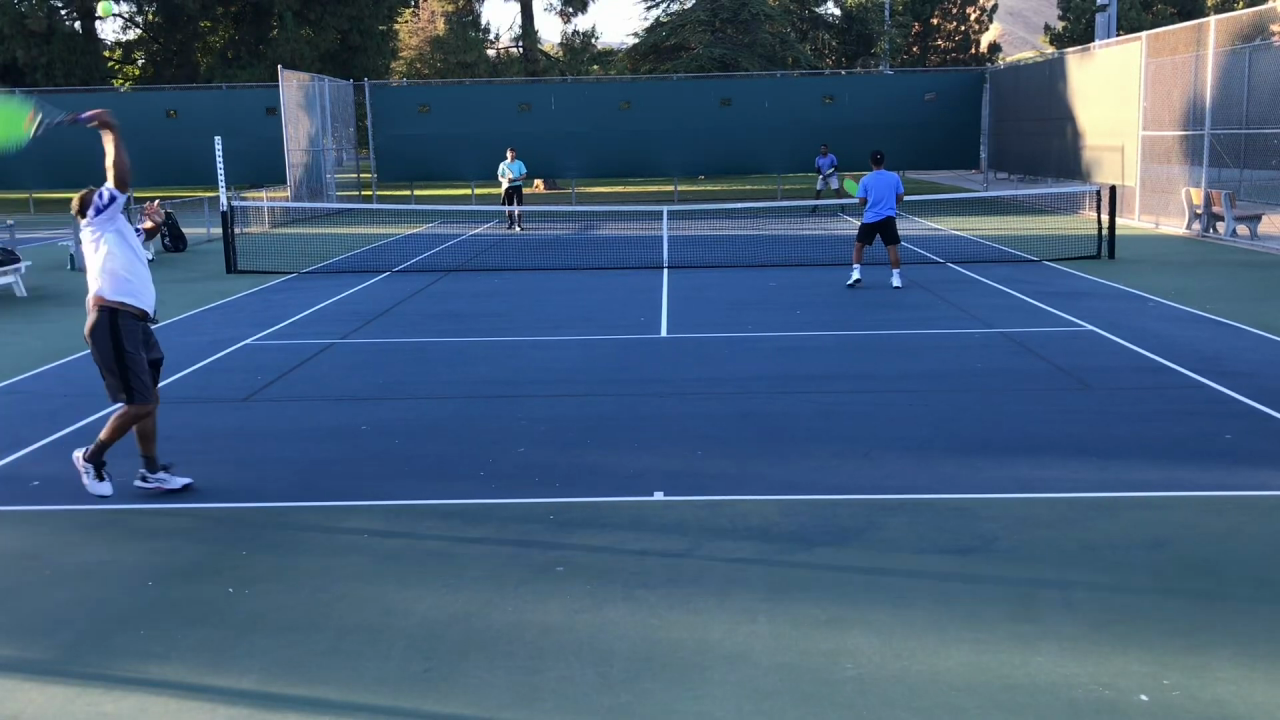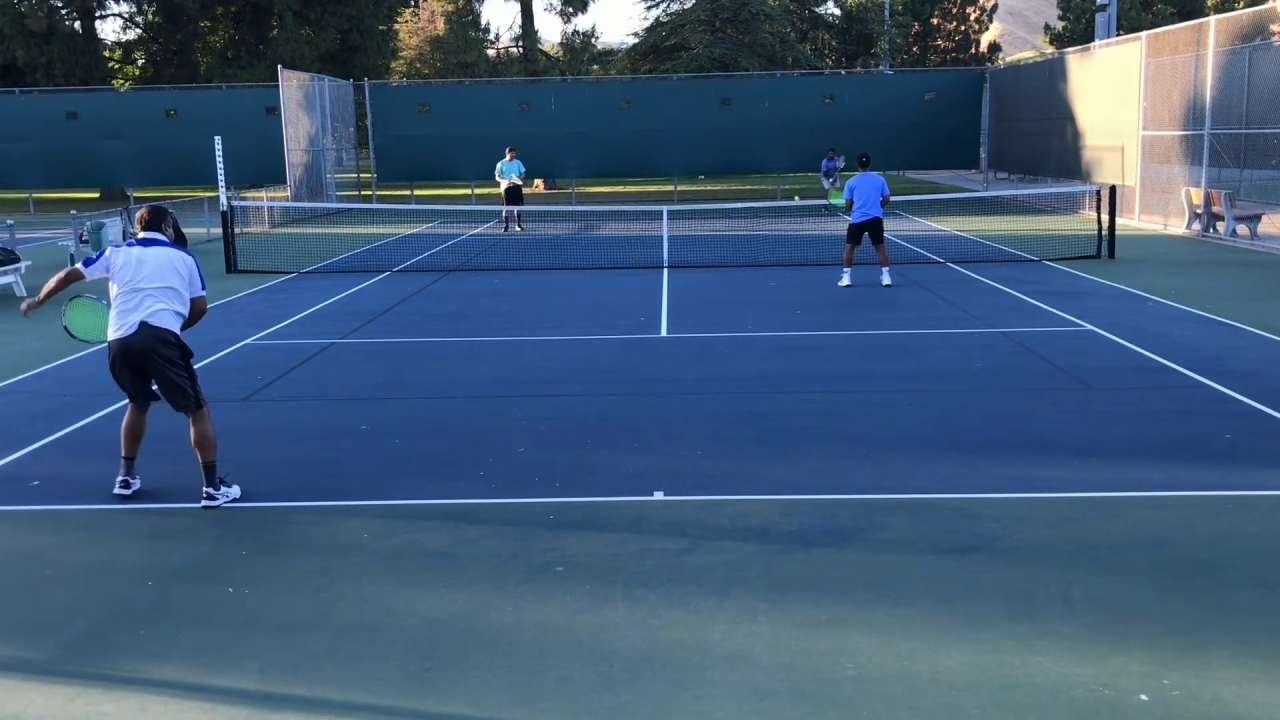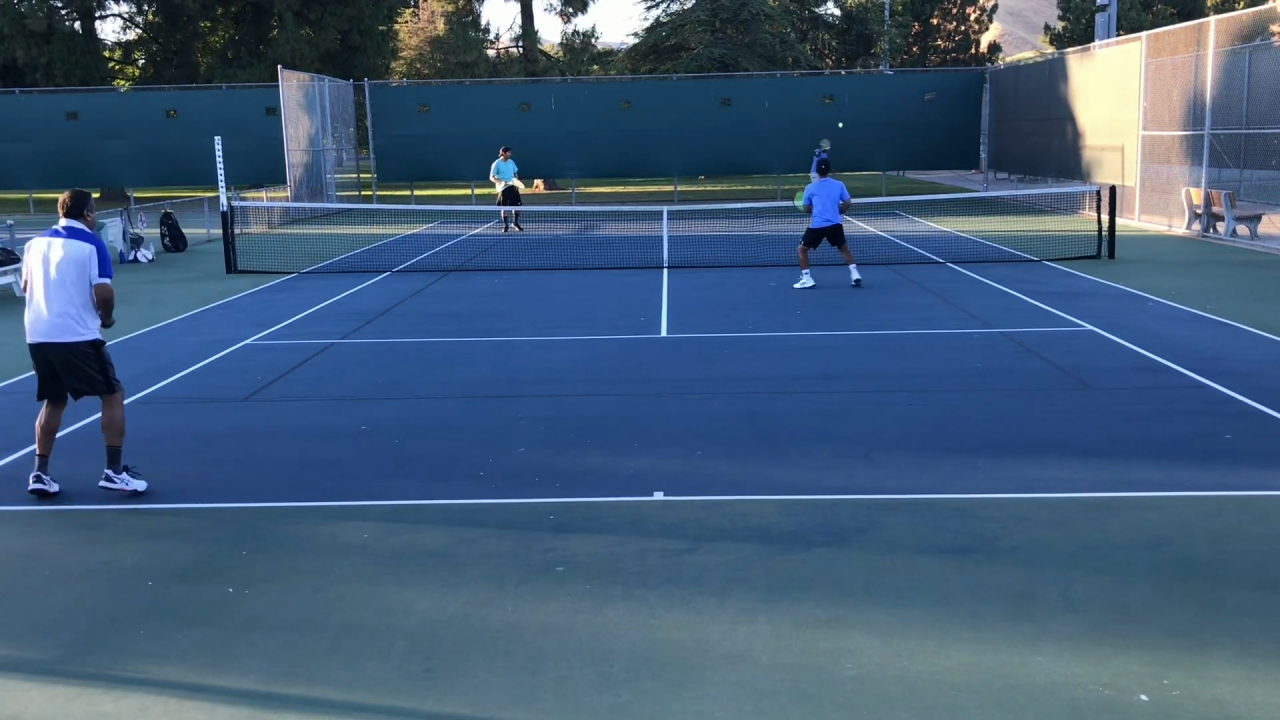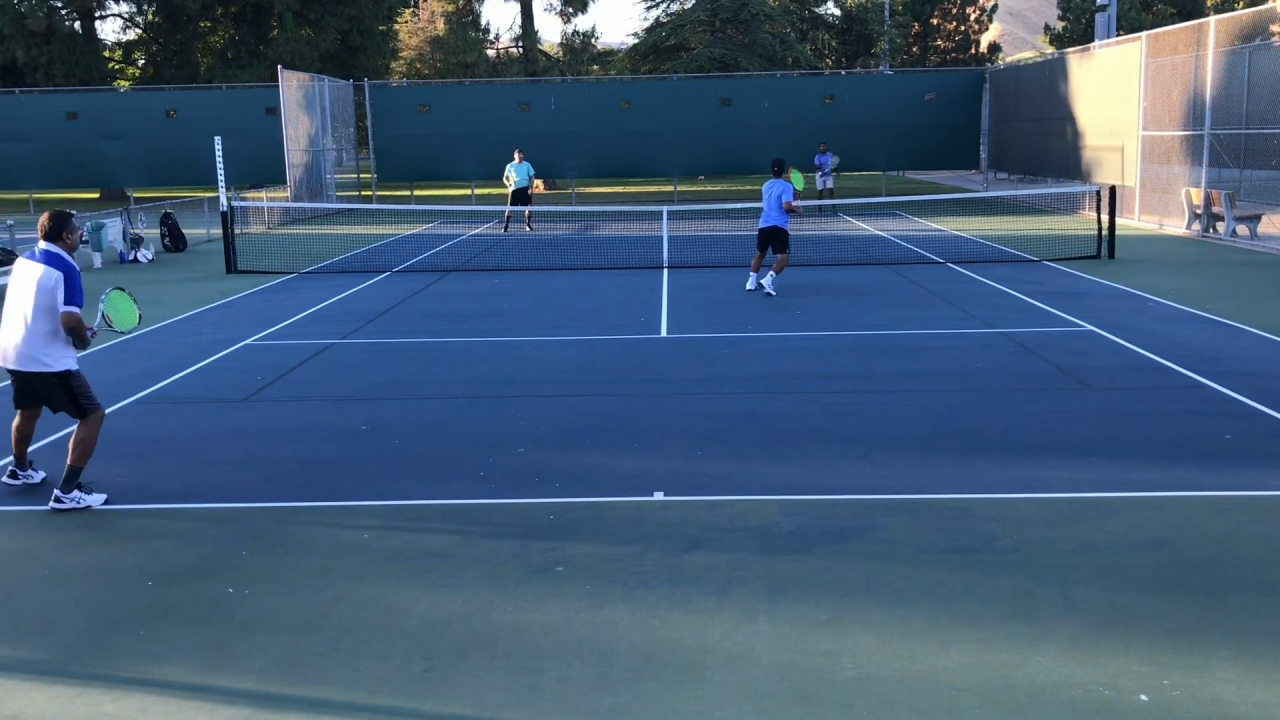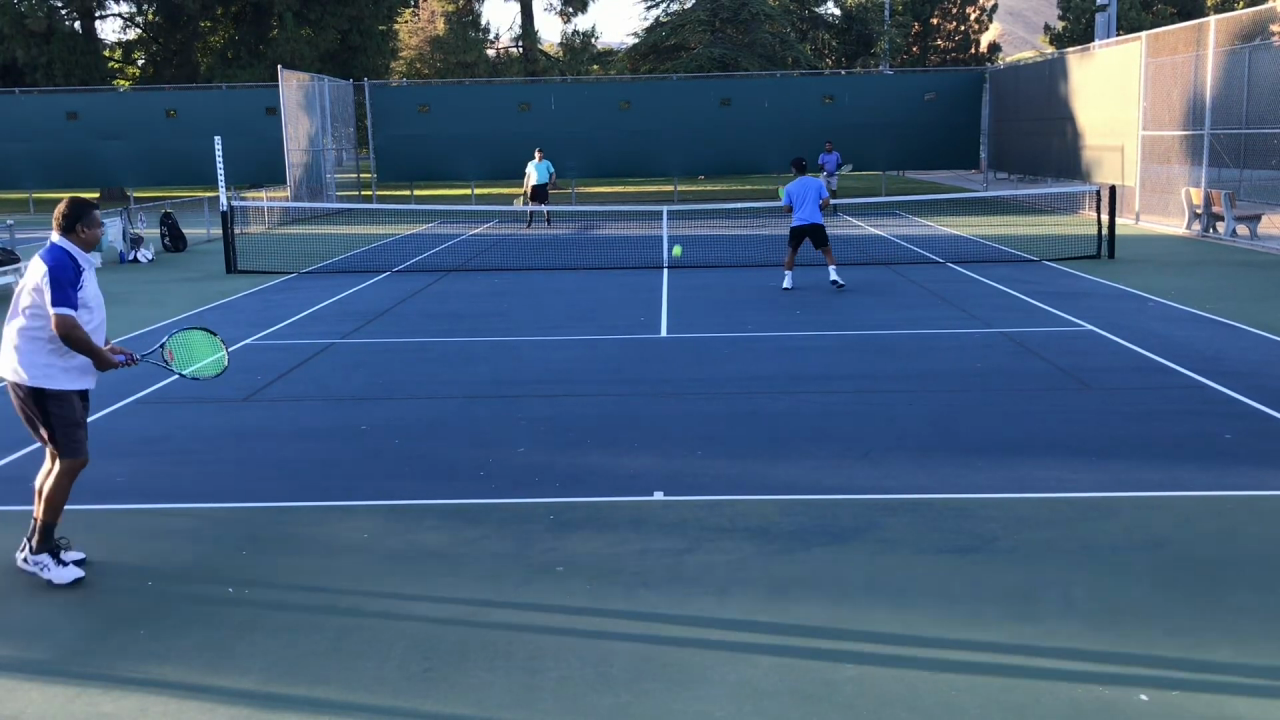
dt=0.7s
person 1, frame 1
left shoulder: (114, 229)
right shoulder: (101, 218)
left elbow: (146, 233)
right elbow: (118, 175)
left wrist: (153, 222)
right wrist: (110, 130)
left hip: (133, 322)
right hip: (115, 321)
left knee: (147, 401)
right knee: (140, 406)
left ankle: (152, 470)
right ankle: (93, 456)
person 1, frame 2
left shoulder: (116, 254)
right shoulder: (184, 258)
left elbow: (70, 275)
right elbow: (200, 308)
left wrist: (37, 300)
left hip: (120, 341)
right hip: (160, 337)
left knee: (139, 404)
right knee: (198, 411)
left ankle: (127, 476)
right ankle: (213, 487)
person 1, frame 3
left shoulder: (36, 244)
right shoulder: (93, 246)
left elbow: (27, 289)
right elbow: (104, 295)
right wrist: (107, 317)
left hip: (38, 336)
right hip: (78, 337)
left knee: (53, 402)
right knee: (113, 397)
left ankle: (40, 474)
right ankle: (114, 471)
person 1, frame 4
right shoulder: (66, 270)
right elbow: (70, 321)
left wrist: (74, 332)
right wrist: (83, 338)
right hip: (47, 362)
left knee: (29, 409)
right knee: (93, 416)
right ankle: (68, 491)
person 1, frame 5
left shoulder: (76, 260)
right shoulder: (60, 264)
left elbow: (85, 316)
right elbow: (64, 327)
left wrist: (106, 346)
right wrist: (98, 357)
left hip: (66, 377)
right hip: (44, 379)
left knee: (65, 457)
right knee: (71, 458)
left ankle: (43, 542)
right ankle: (38, 550)
